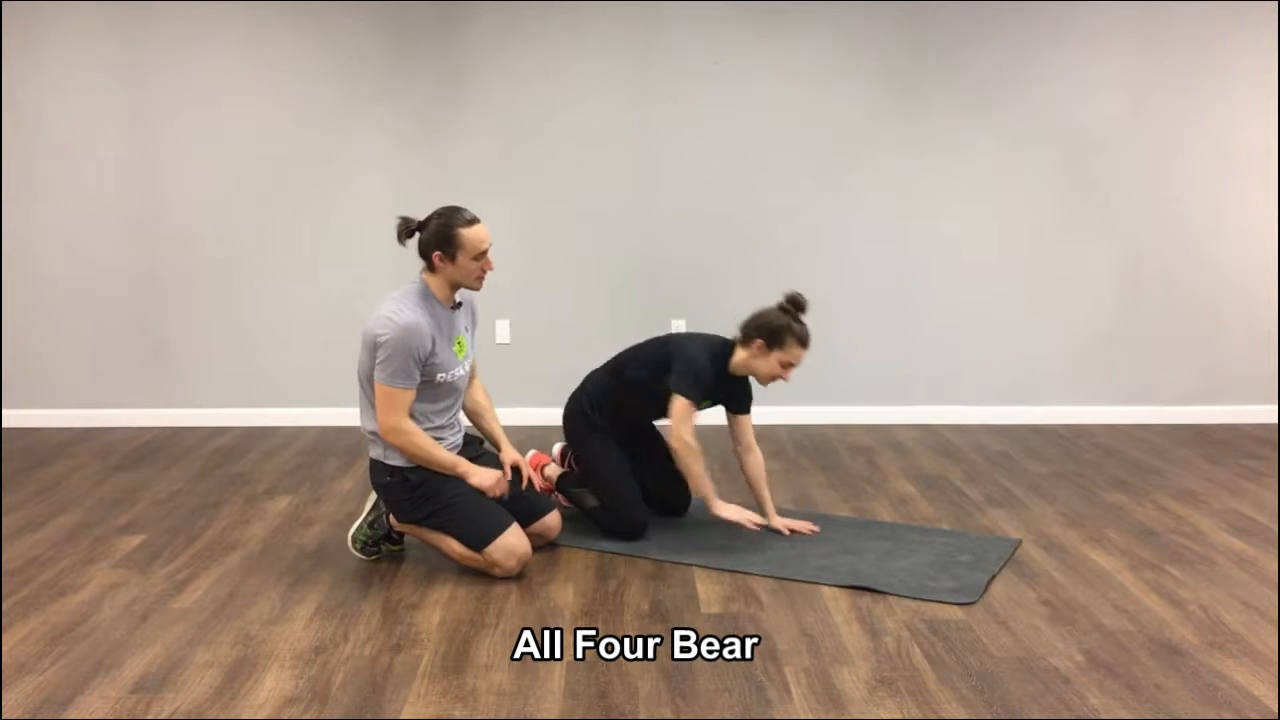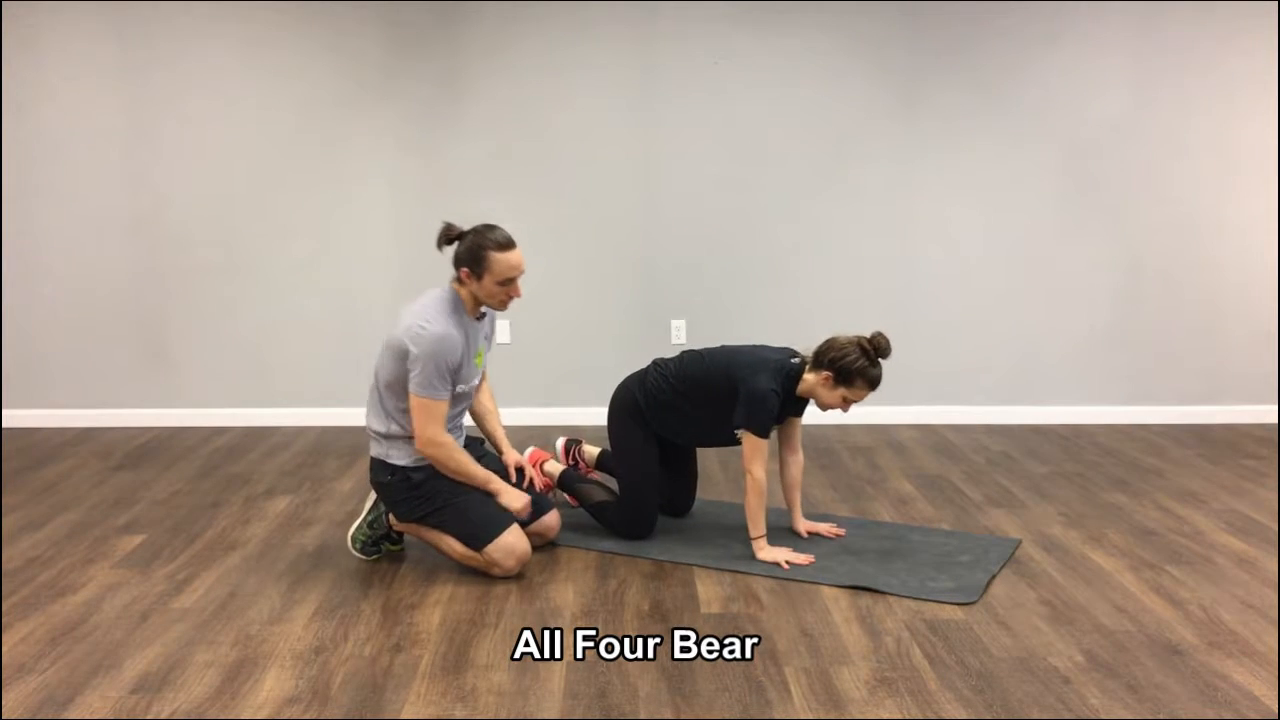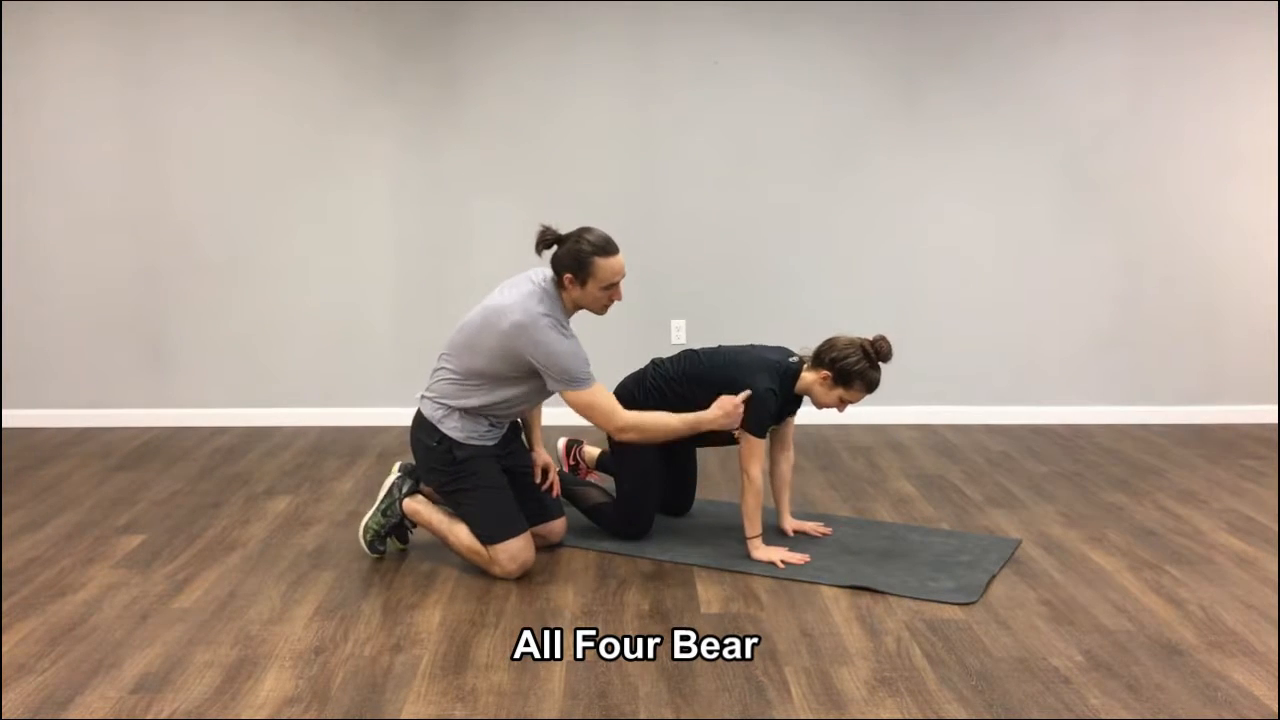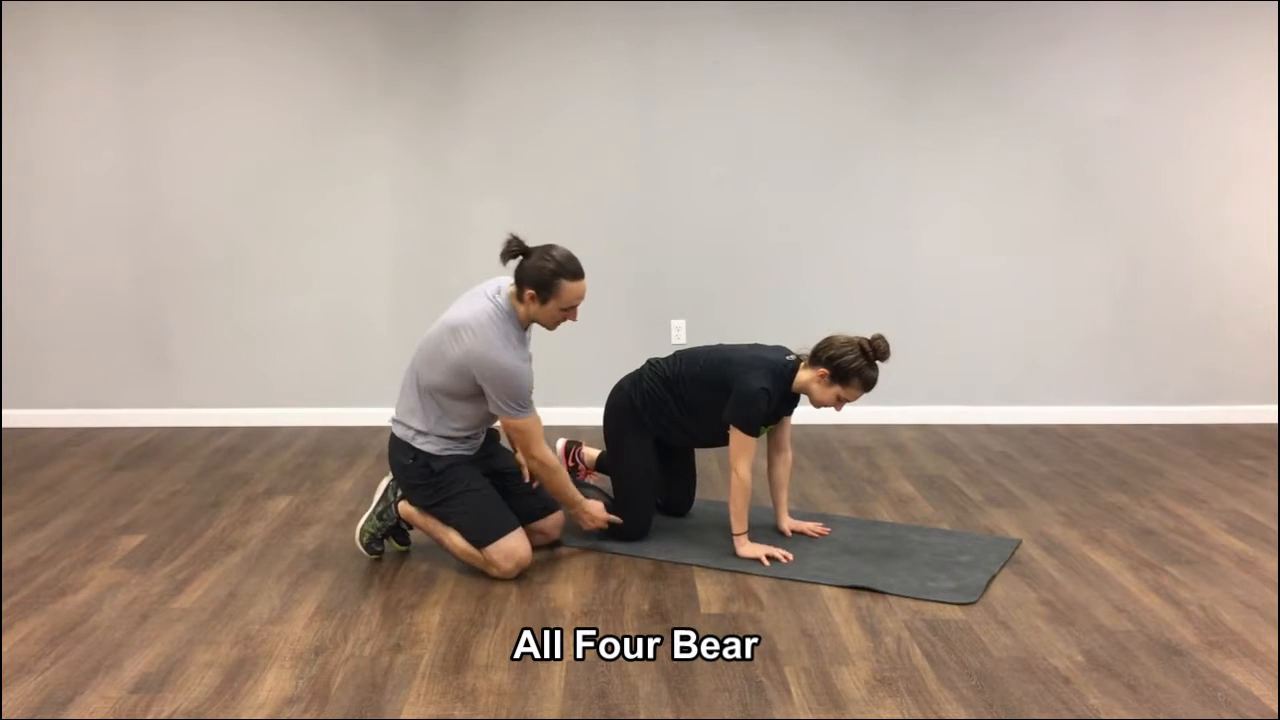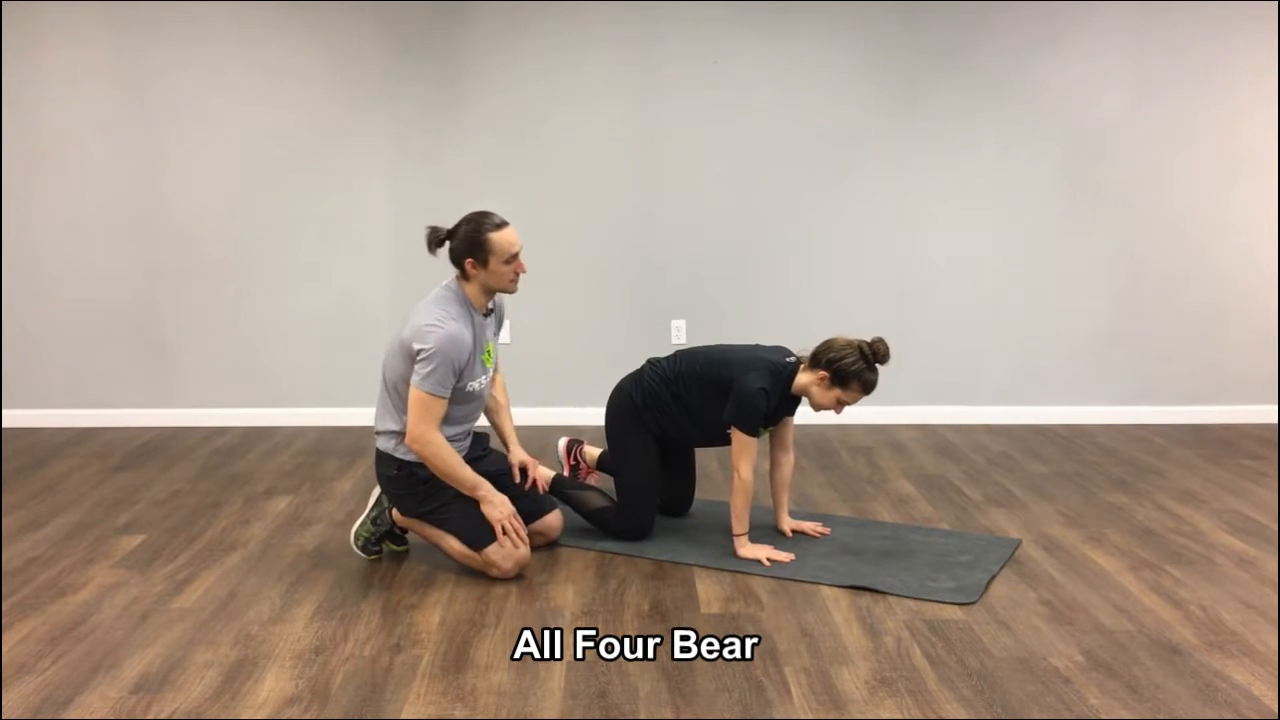
dt=1s
person 1, frame 1
left shoulder: (463, 302)
right shoulder: (406, 324)
right elbow: (394, 428)
left wrist: (503, 445)
right wrist: (467, 471)
left hip: (455, 446)
right hip: (410, 467)
left knee: (547, 526)
right knee: (511, 556)
left ankle: (425, 515)
right ankle: (397, 519)
person 1, frame 2
left shoulder: (481, 309)
right shoulder: (436, 334)
right elbow: (429, 442)
left wrist: (504, 447)
right wrist: (497, 489)
left hip: (452, 447)
right hip: (410, 466)
left knee: (545, 525)
right knee: (510, 555)
left ankle: (417, 510)
right ankle: (397, 517)
person 1, frame 3
left shoulder: (540, 285)
right shoulder: (545, 331)
right elbow: (621, 426)
left wrist: (535, 445)
right wrist: (708, 417)
left hip: (494, 428)
right hip: (450, 438)
left knee: (550, 531)
right knee: (513, 561)
left ankle: (430, 487)
right ankle: (408, 504)
person 1, frame 4
left shoulder: (504, 291)
right shoulder: (501, 354)
right elbow: (537, 454)
left wrist: (519, 447)
right wrist: (581, 507)
left hip: (471, 439)
right hip: (428, 455)
left knee: (548, 527)
right knee: (511, 559)
left ankle: (436, 503)
right ankle: (403, 508)
person 1, frame 5
left shoulder: (490, 303)
right shoulder: (446, 332)
right elbow: (420, 438)
left wrist: (514, 447)
right wrist: (486, 495)
left hip: (463, 446)
right hip: (414, 464)
left knee: (549, 525)
right knee: (509, 558)
right ankle: (398, 514)
person 2, frame 1
left shoulder: (737, 378)
right shoulder: (697, 359)
left elbow: (748, 449)
right elbow: (680, 438)
left wrist: (769, 514)
right wrist: (715, 503)
left hip: (631, 422)
right hip: (590, 417)
left knee: (675, 503)
right knee: (630, 523)
left ankle: (580, 460)
right ankle: (551, 473)
person 2, frame 2
left shoulder: (796, 378)
right shoulder: (764, 386)
left elbow: (791, 453)
right elbow: (755, 472)
left wrist: (797, 518)
right wrist: (760, 545)
left hip: (669, 415)
right hip: (637, 408)
left knee: (677, 505)
right knee: (635, 524)
left ankle: (580, 453)
right ankle: (549, 470)
person 2, frame 3
left shoulder: (793, 375)
right shoulder: (762, 387)
left elbow: (782, 451)
right elbow: (751, 472)
left wrist: (785, 517)
right wrist: (756, 545)
left hip: (670, 416)
right hip: (638, 409)
left knee: (677, 505)
right knee: (633, 525)
left ankle: (582, 455)
person 2, frame 4
left shoulder: (790, 375)
right shoulder: (757, 385)
left elbow: (780, 453)
right elbow: (739, 469)
left wrist: (783, 517)
right wrist: (742, 542)
left hip: (667, 416)
right hip: (633, 410)
left knee: (677, 505)
right knee: (632, 526)
left ankle: (583, 456)
person 2, frame 5
left shoulder: (792, 377)
right shoulder: (756, 388)
left elbow: (782, 453)
right elbow: (741, 471)
left wrist: (783, 517)
right wrist: (741, 542)
left hip: (668, 413)
right hip: (634, 407)
left knee: (678, 505)
right knee: (635, 525)
left ankle: (581, 456)
